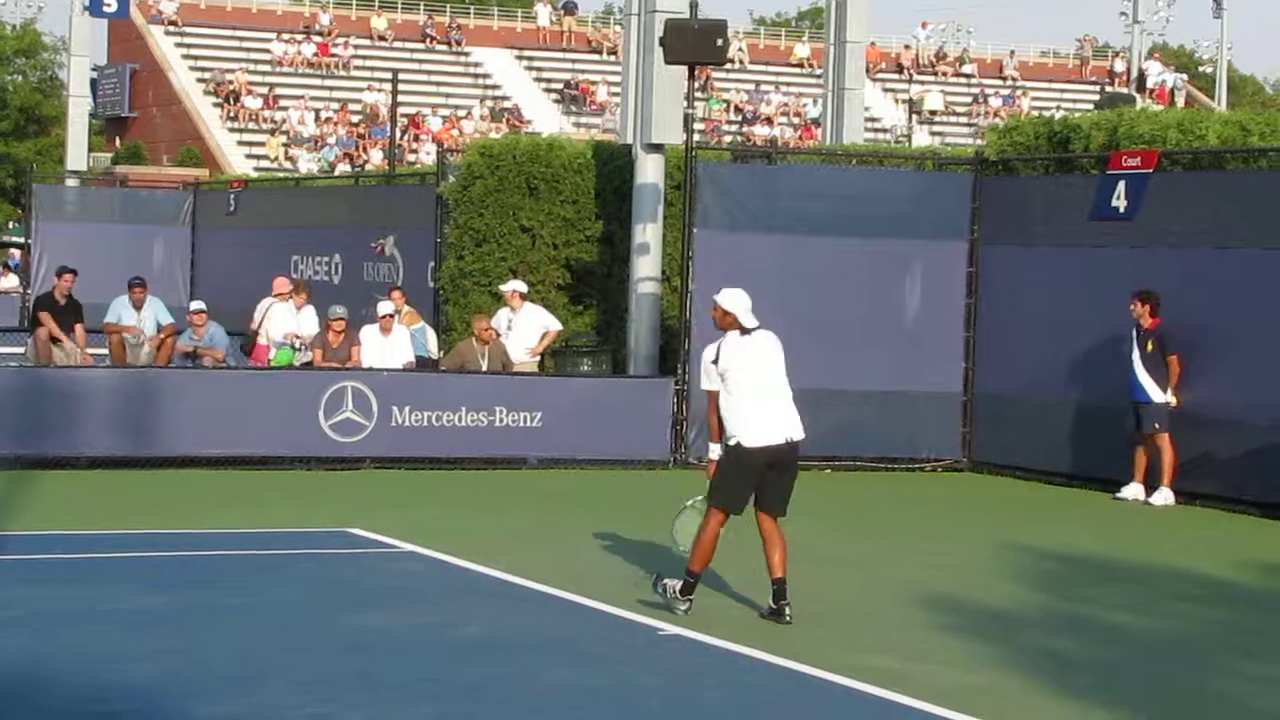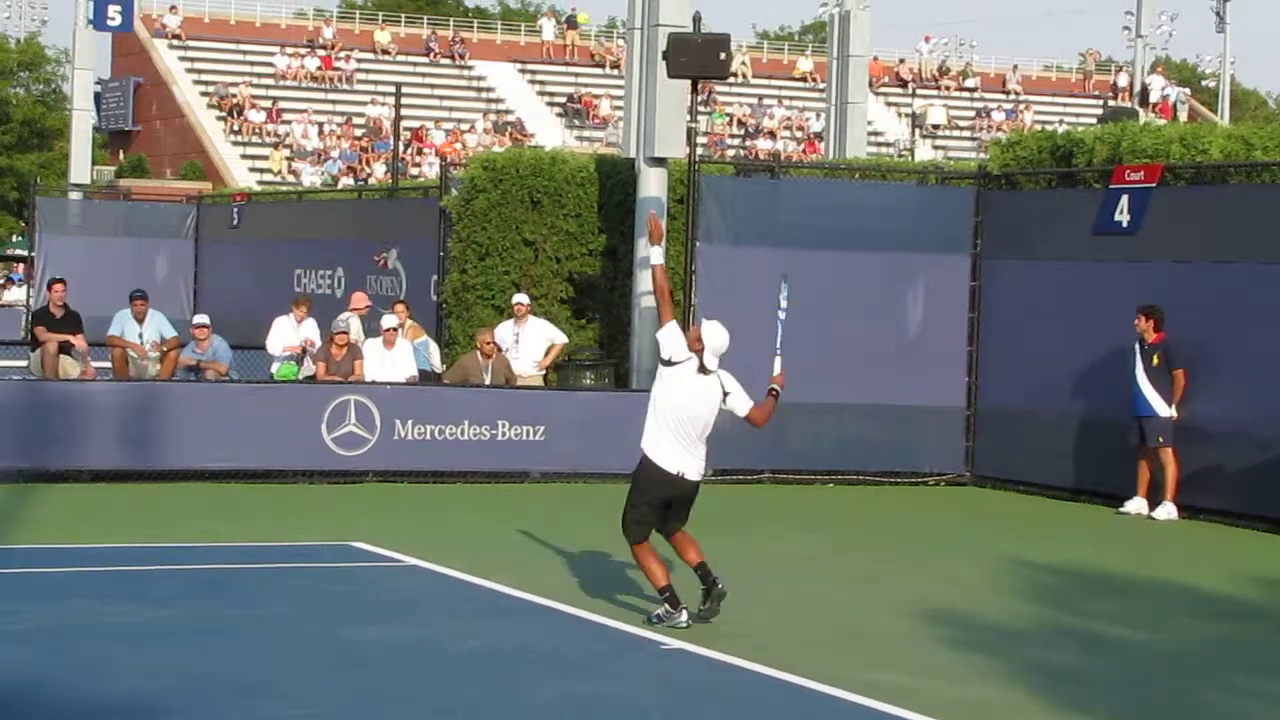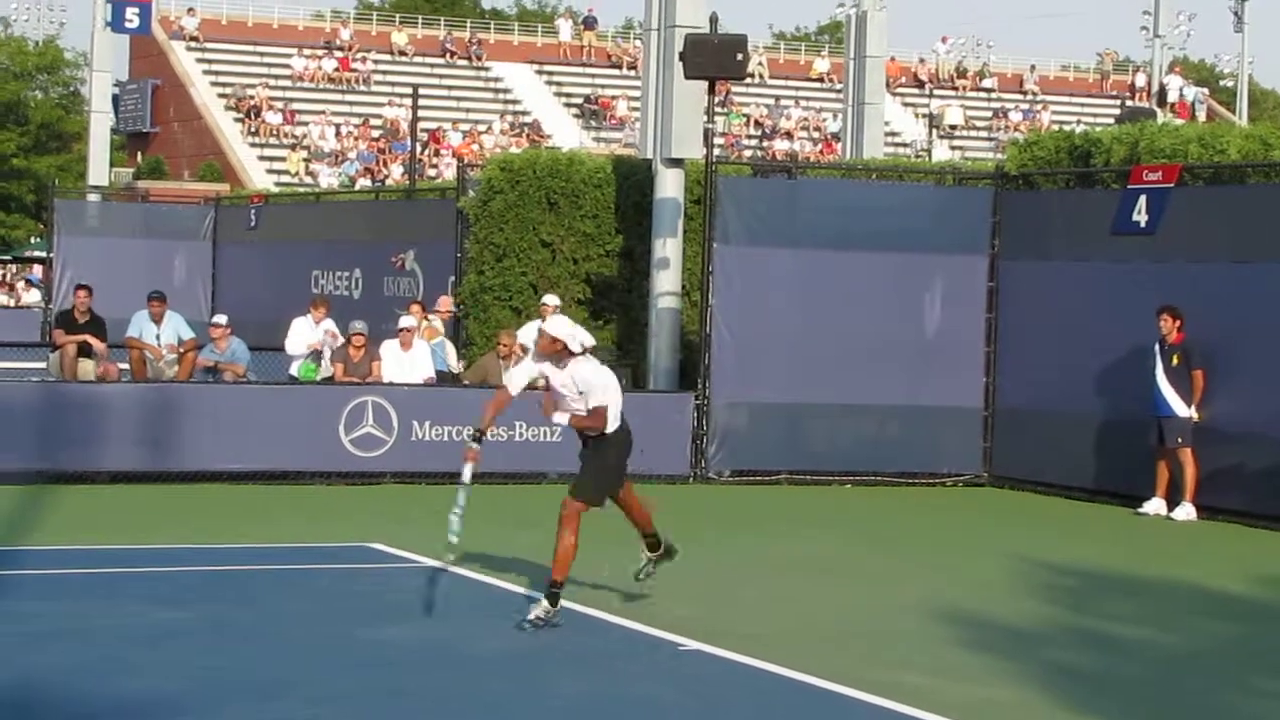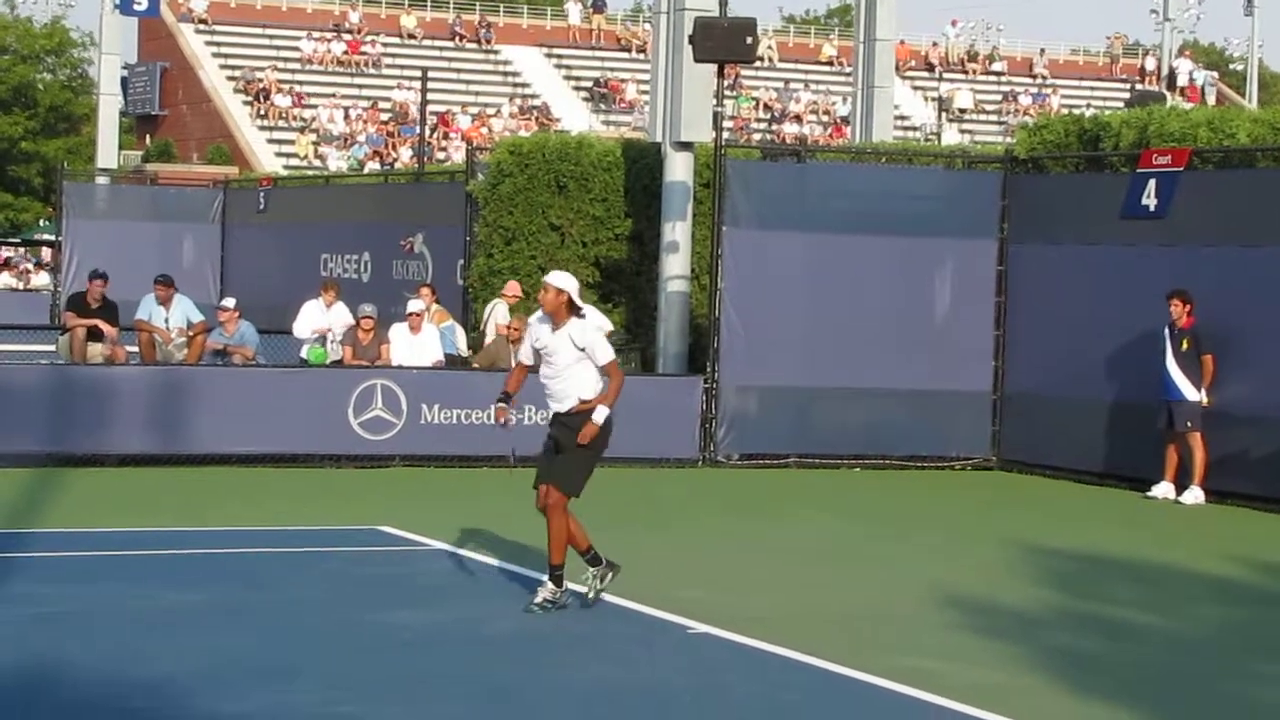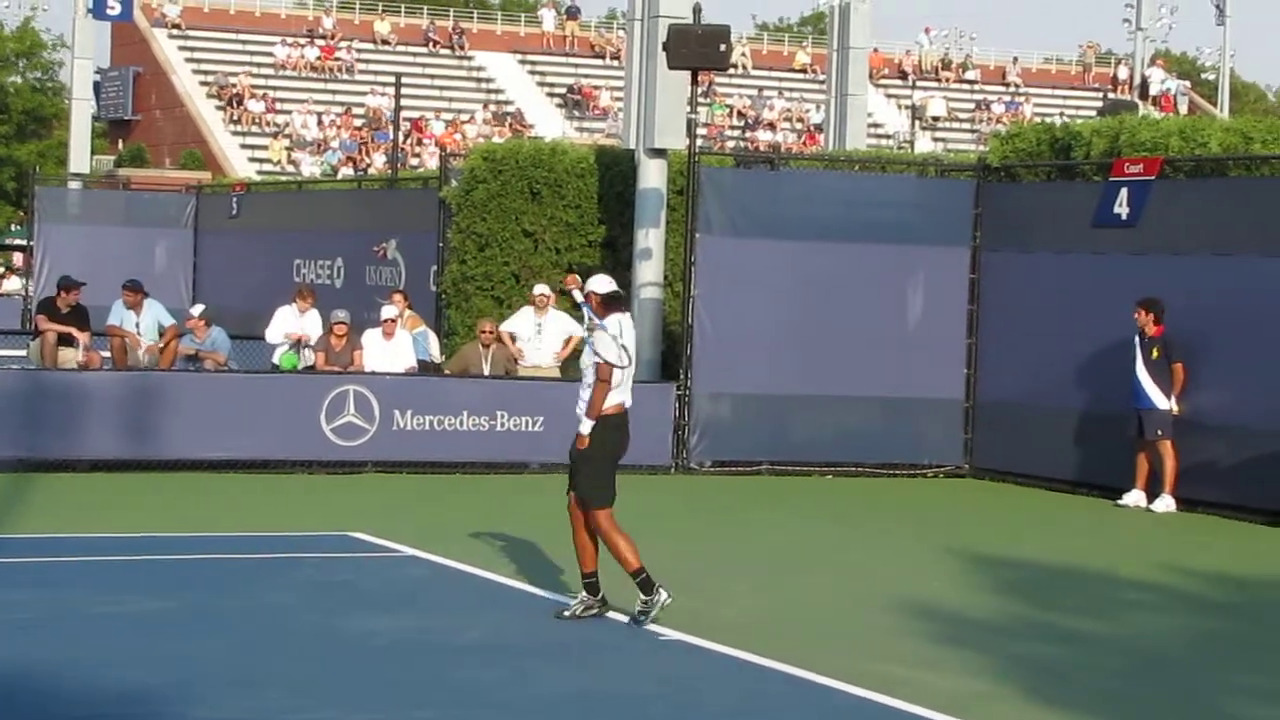
dt=0.7s
person 1, frame 1
left shoulder: (716, 352)
right shoulder: (770, 340)
left elbow: (714, 409)
left wrist: (714, 453)
left hip: (749, 445)
right hip: (788, 441)
left knee: (715, 515)
right knee: (768, 520)
left ankle: (684, 592)
right ankle: (780, 602)
person 1, frame 2
left shoulder: (675, 359)
right shoulder: (722, 383)
left elbow: (663, 297)
right elbow: (759, 419)
left wrist: (656, 248)
right wrist: (775, 390)
left hip: (656, 469)
right hip: (689, 476)
left knee: (638, 540)
right knee: (673, 532)
left ankle: (673, 607)
right ankle: (710, 582)
person 1, frame 3
left shoulder: (588, 373)
right shoulder: (535, 360)
left elbow: (597, 423)
right elbow: (503, 394)
left wrist: (559, 415)
right wrist: (478, 435)
left hip: (610, 441)
right hip: (592, 444)
left knee: (569, 514)
right knee: (620, 493)
left ankle: (550, 603)
right ankle: (656, 549)
person 1, frame 4
left shoulder: (586, 332)
right shoulder: (538, 328)
left elbow: (616, 377)
right elbow: (521, 367)
left wrist: (597, 420)
right wrist: (504, 401)
left hip: (588, 424)
right hip: (560, 422)
left knee: (554, 501)
right knee: (546, 503)
left ankle: (556, 586)
right ankle: (598, 565)
person 1, frame 5
left shoulder: (606, 328)
right shoulder: (622, 320)
left elbow: (604, 381)
right elbow: (591, 315)
left wrist: (585, 428)
right wrist: (575, 289)
left hip: (602, 428)
right hip: (609, 426)
left knee: (600, 520)
right knee: (578, 508)
left ankle: (652, 593)
right ankle: (592, 595)
person 2, frame 1
left shoulder: (1160, 333)
right shoulder: (1136, 331)
left elbow: (1174, 366)
left wrist: (1169, 393)
right wrist: (1137, 389)
left hip: (1156, 398)
right hip: (1139, 397)
left knee: (1162, 441)
right knee: (1141, 440)
left ankle: (1166, 491)
right ankle: (1137, 486)
person 2, frame 2
left shoulder: (1165, 347)
right shoulder: (1138, 346)
left elbow: (1180, 379)
left wrist: (1172, 406)
right wrist: (1139, 403)
left hip: (1159, 412)
right hip: (1141, 410)
left knee: (1165, 454)
right knee: (1143, 454)
left ankle: (1168, 505)
right ankle: (1140, 500)
person 2, frame 3
left shoulder: (1185, 348)
right shoulder: (1158, 346)
left elbow: (1198, 379)
left wrist: (1192, 407)
right wrist: (1159, 403)
left hip: (1179, 412)
right hip: (1161, 411)
left knee: (1184, 455)
right knee: (1162, 455)
left ankle: (1187, 505)
right ankle: (1159, 501)
person 2, frame 4
left shoulder: (1195, 332)
right shoulder: (1168, 330)
left elbow: (1208, 363)
left wrist: (1202, 391)
right wrist: (1169, 386)
left hip: (1189, 396)
right hip: (1171, 395)
left knee: (1194, 439)
right knee: (1171, 439)
left ankle: (1196, 489)
right ankle: (1167, 484)
person 2, frame 5
left shoulder: (1165, 340)
right shoulder: (1138, 338)
left elbow: (1179, 371)
left wrist: (1172, 399)
right wrist: (1139, 394)
left hip: (1159, 404)
right hip: (1141, 403)
left knee: (1164, 447)
right knee: (1142, 447)
left ankle: (1167, 497)
right ankle: (1139, 492)
